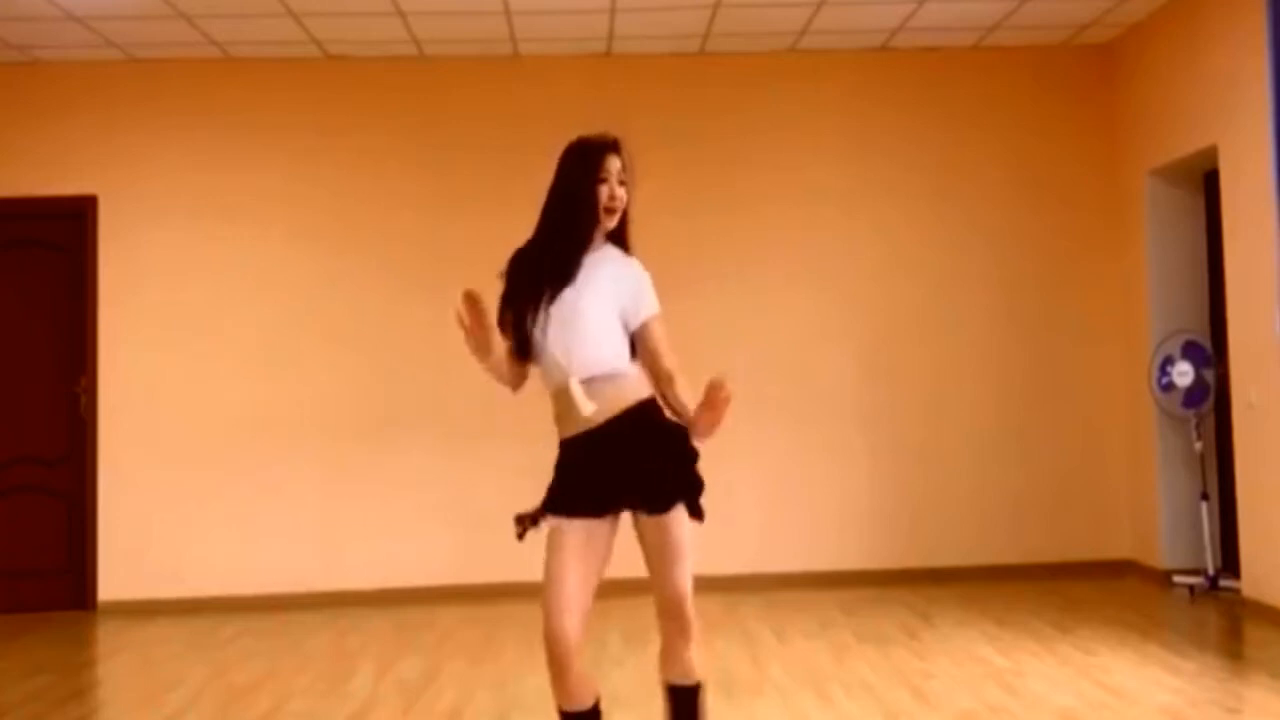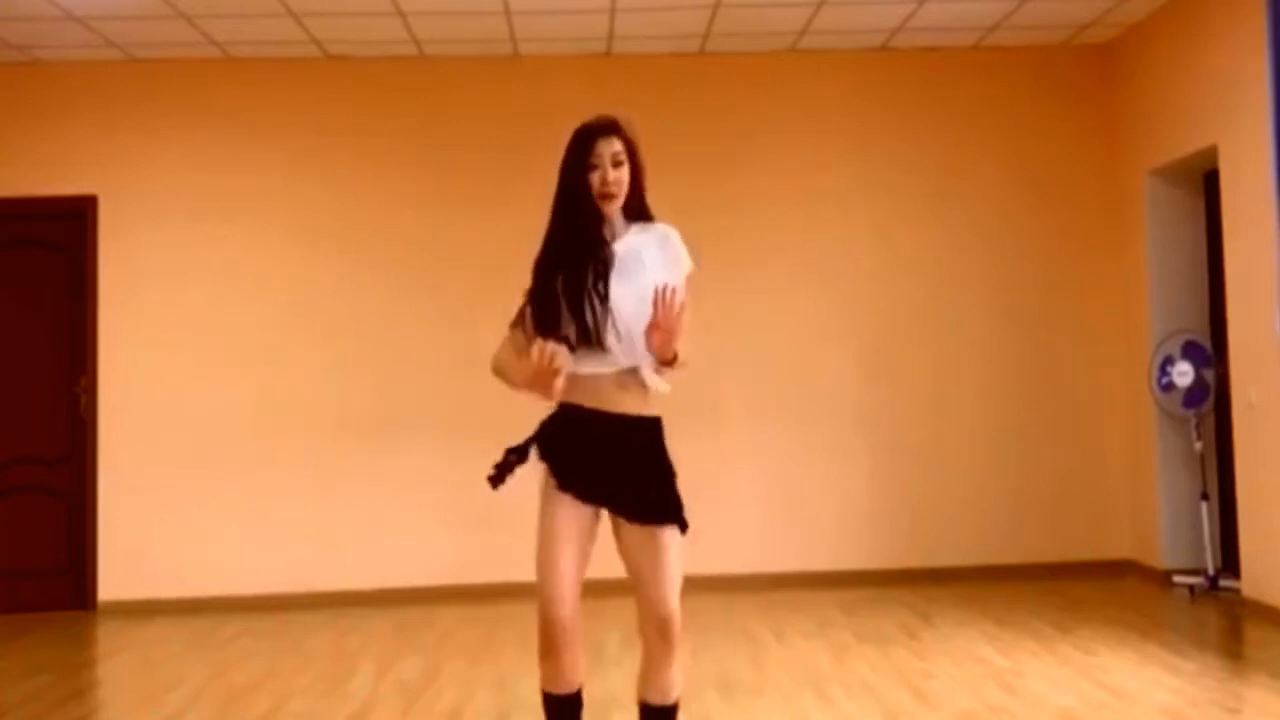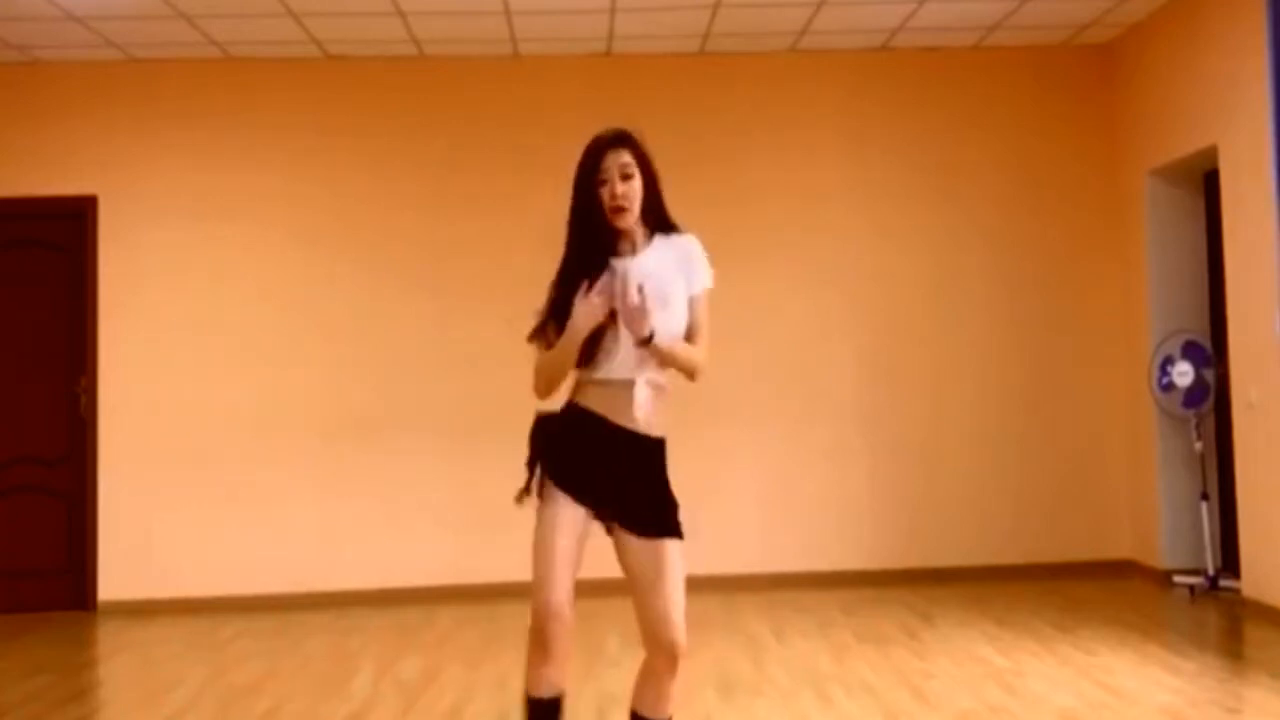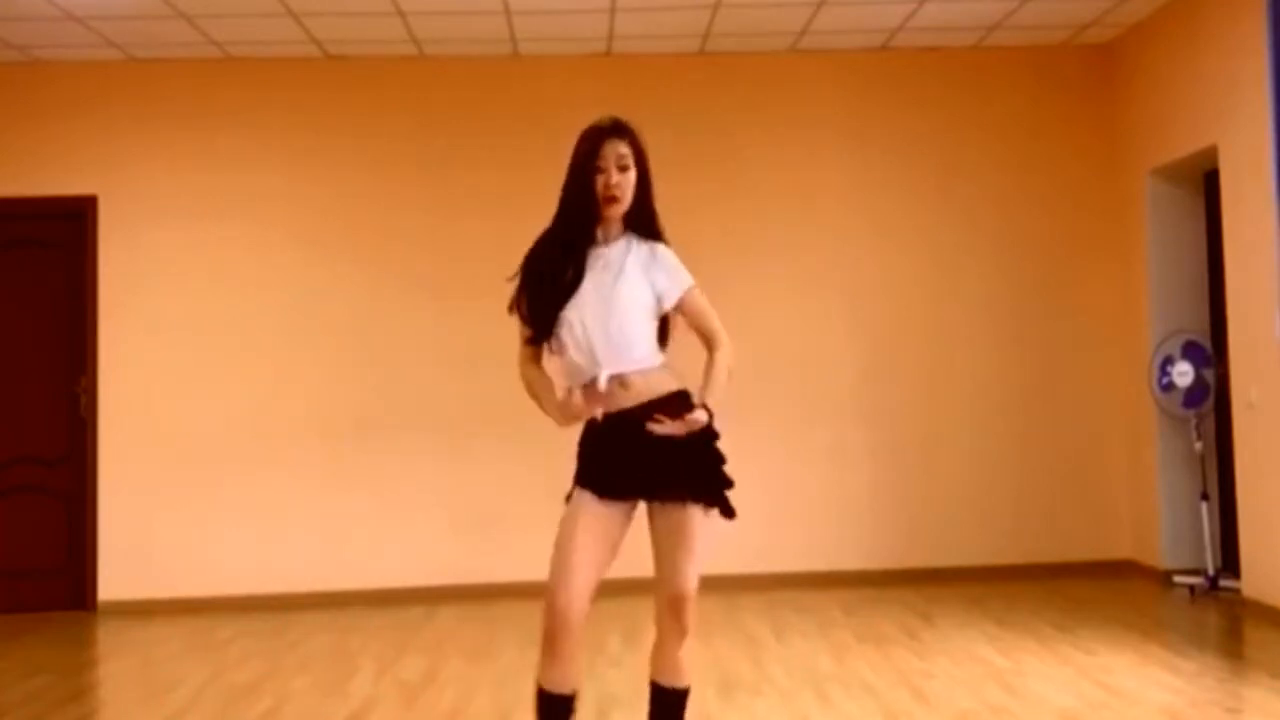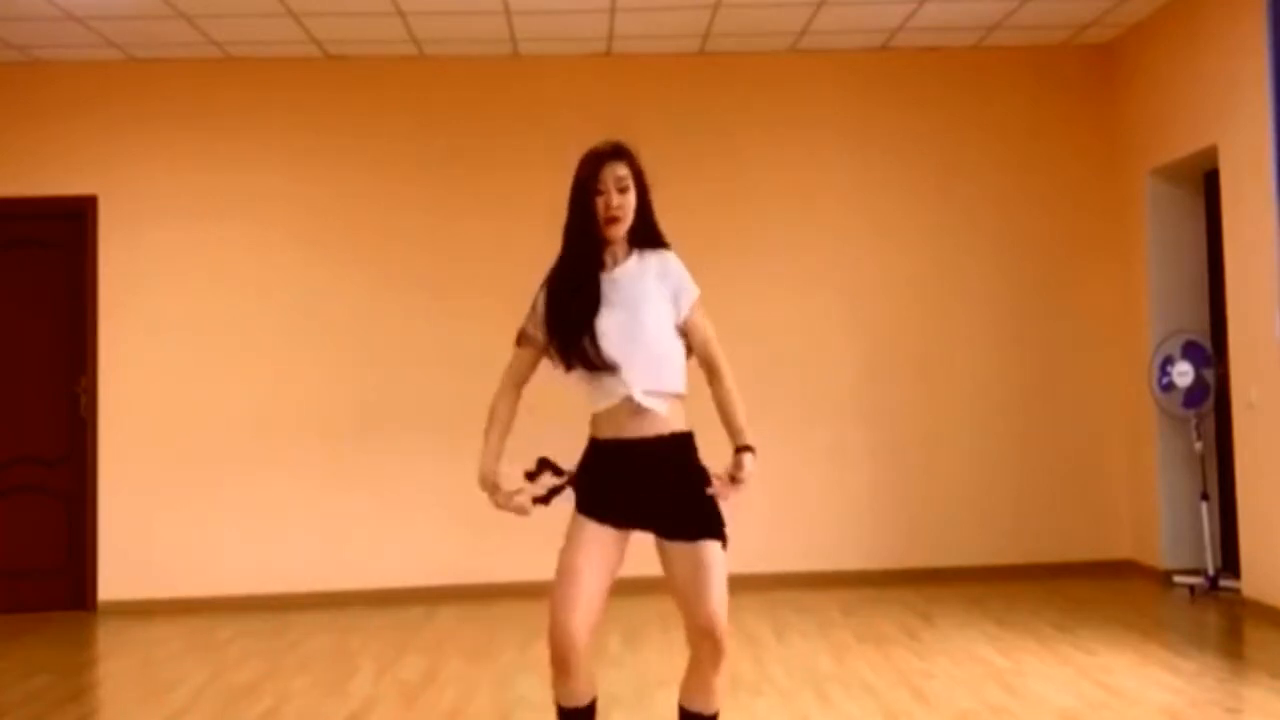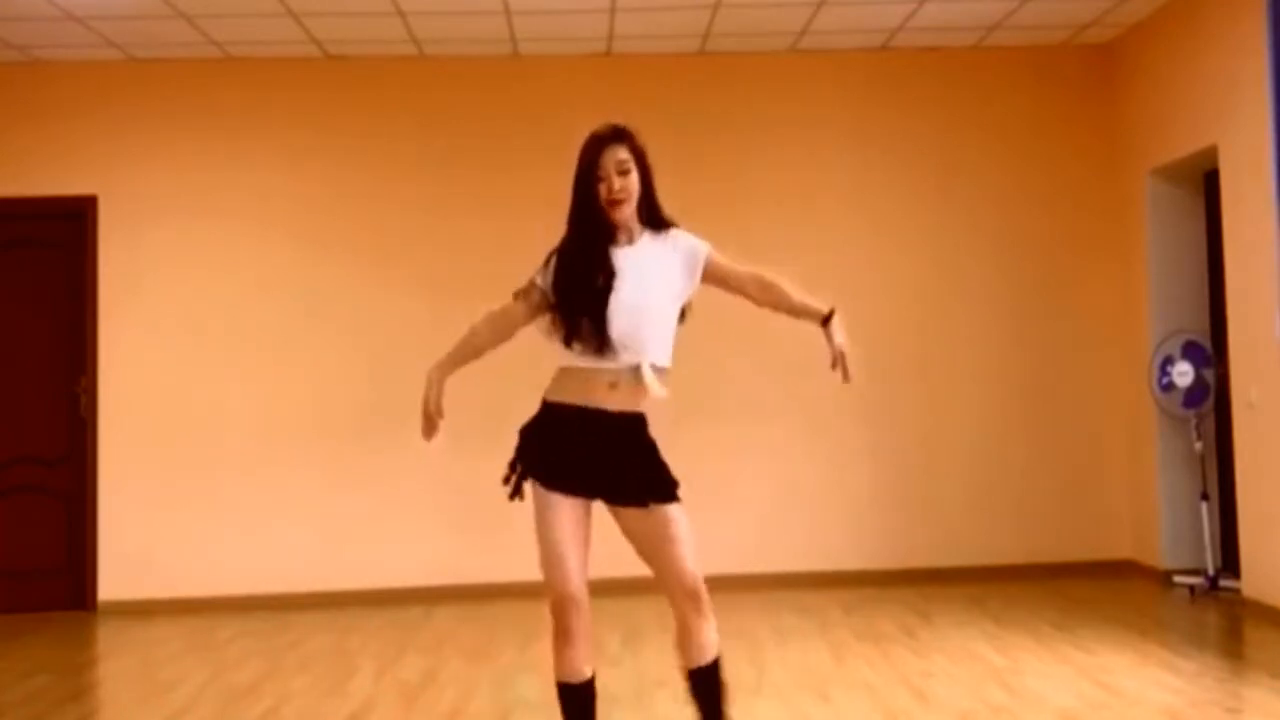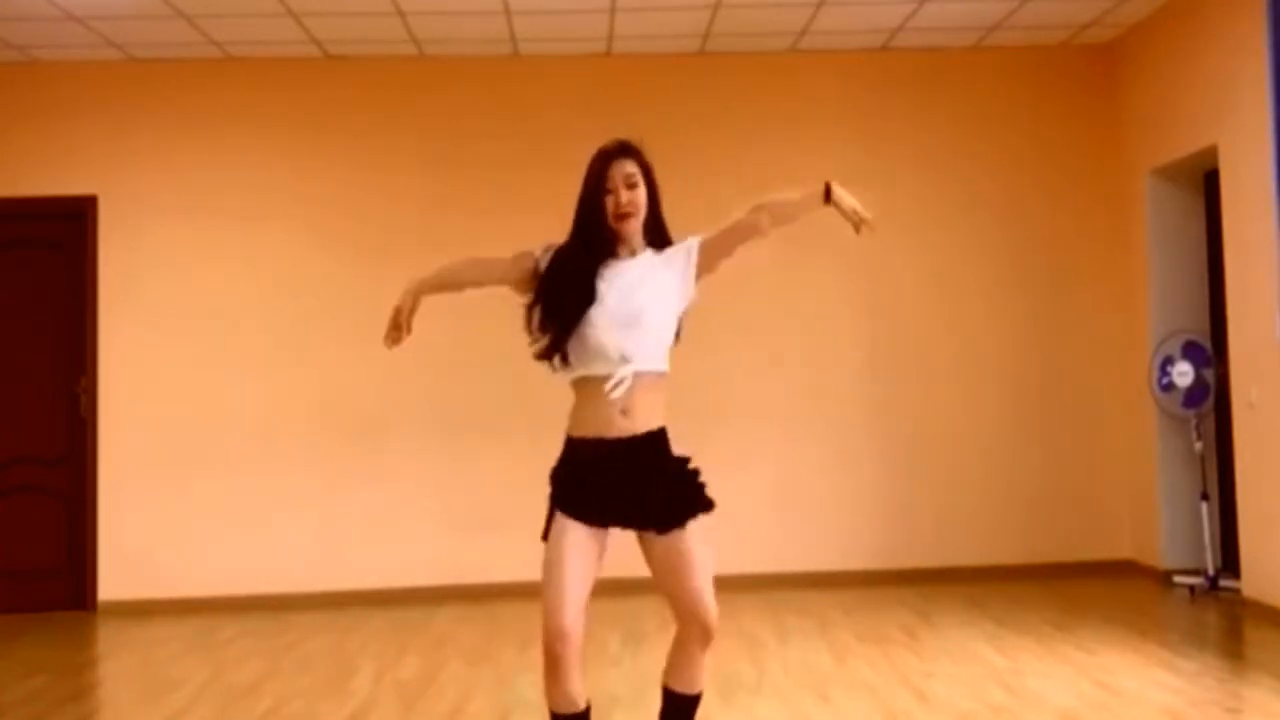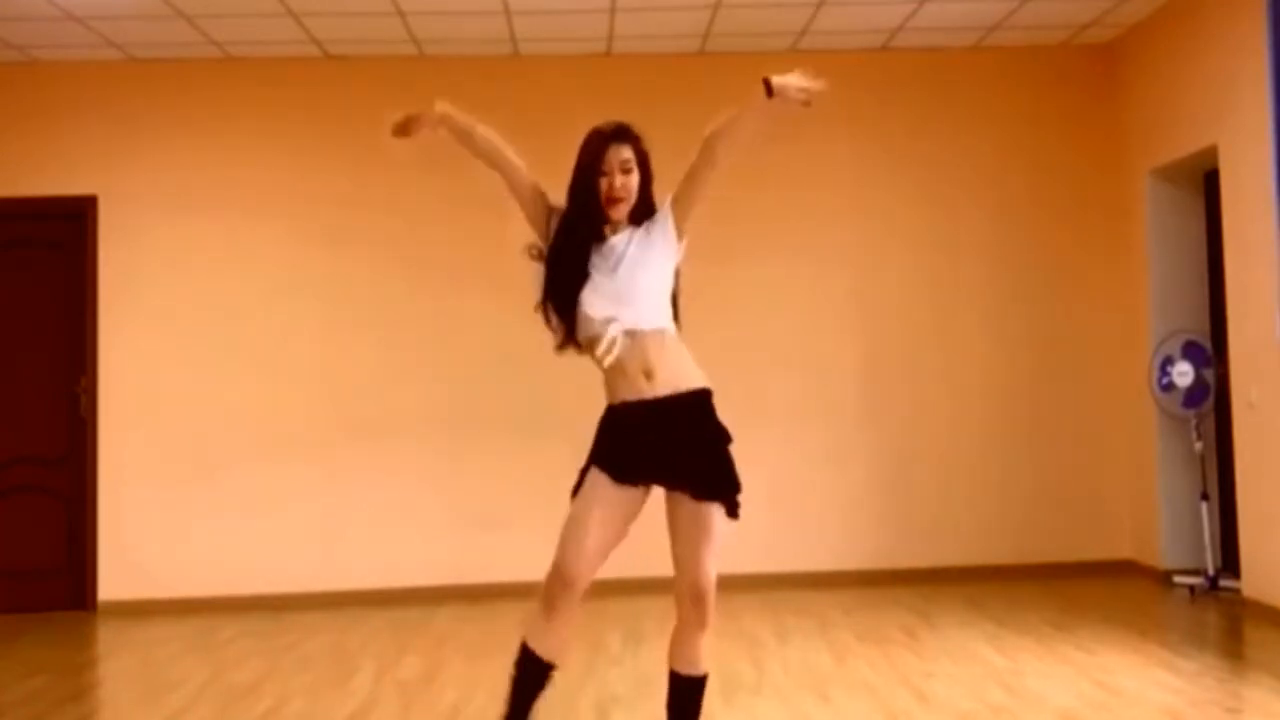
dt=0.5s
person 1, frame 1
left shoulder: (625, 273)
right shoulder: (535, 266)
left elbow: (665, 371)
right elbow: (514, 373)
left wrist: (694, 418)
right wrist: (488, 355)
left hip: (646, 441)
right hip: (582, 464)
left knee: (677, 613)
right knee: (562, 639)
person 1, frame 2
left shoulder: (663, 245)
right shoulder: (562, 261)
left elbow: (682, 348)
right elbow: (502, 361)
left wrist: (669, 347)
right wrist: (528, 373)
left hip: (640, 446)
right hip: (573, 443)
left knee: (663, 623)
right knee: (558, 622)
person 1, frame 3
left shoulder: (683, 253)
right shoulder: (585, 275)
left elbow: (698, 362)
right elbow: (543, 382)
left wrist: (648, 335)
right wrist: (582, 325)
left hip: (641, 460)
right hip: (574, 446)
left knee: (668, 645)
right knee: (551, 618)
person 1, frame 4
left shoulder: (653, 259)
right shoulder: (554, 257)
left elbow: (719, 341)
right elbow: (529, 357)
left wrist: (703, 410)
right wrist: (556, 404)
left hip: (666, 432)
right hip: (603, 446)
left knee: (675, 610)
right knee: (562, 611)
person 1, frame 5
left shoulder: (665, 271)
right shoulder: (562, 291)
left elbow: (716, 367)
right elbow: (512, 383)
left wrist: (742, 447)
right wrist: (489, 467)
left hip: (678, 466)
right hip: (609, 471)
left knee: (711, 638)
right knee: (567, 643)
person 1, frame 6
left shoulder: (676, 249)
right shoulder: (572, 262)
left elbow: (755, 284)
right elbow: (504, 320)
left wrist: (826, 320)
right wrist: (440, 370)
left hip: (629, 441)
right hip: (563, 434)
left knee: (690, 590)
right knee: (568, 605)
person 1, frame 7
left shoulder: (678, 262)
right shoulder: (566, 267)
left elbow: (758, 220)
right elbow: (486, 268)
left wrist: (827, 194)
right wrist: (417, 289)
left hip: (652, 461)
right hip: (584, 467)
left knee: (699, 624)
right knee: (560, 637)
person 1, frame 8
left shoulder: (663, 234)
right shoulder: (568, 243)
left elbow: (714, 149)
right elbow: (510, 167)
left wrist: (768, 91)
right wrist: (446, 116)
left hip: (688, 420)
right hip: (623, 432)
left knee: (697, 601)
right knee: (563, 587)
